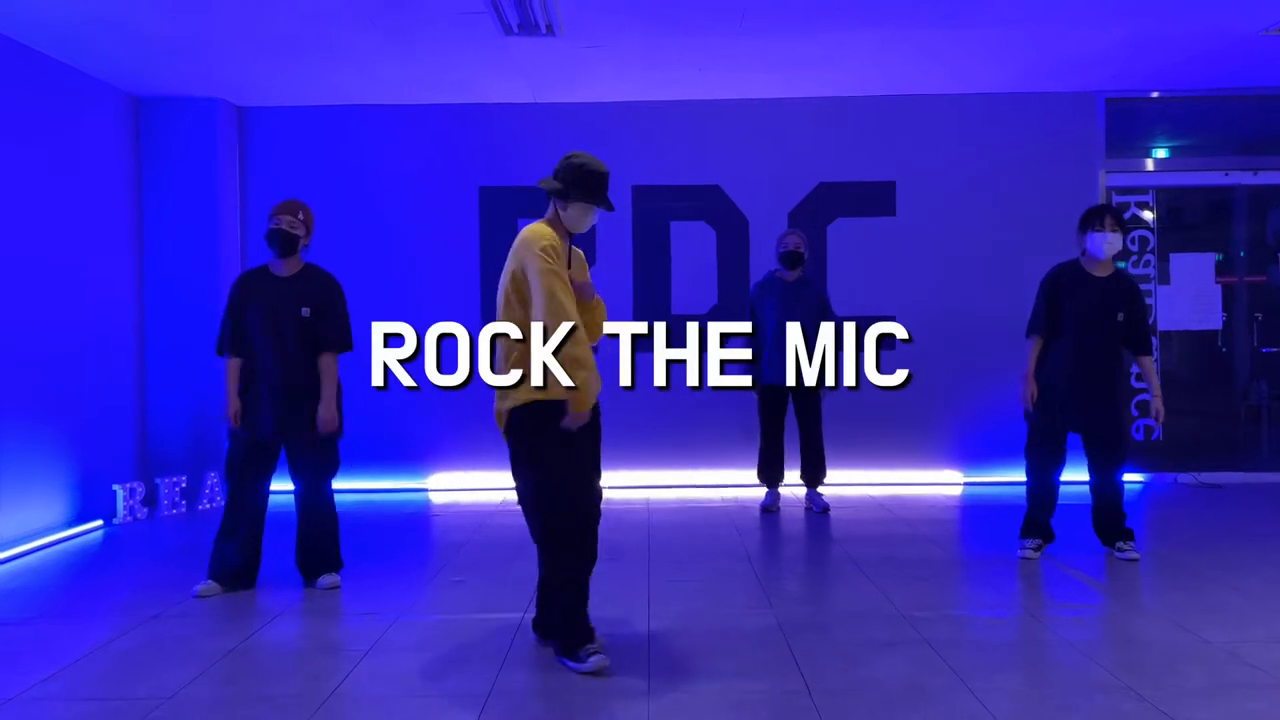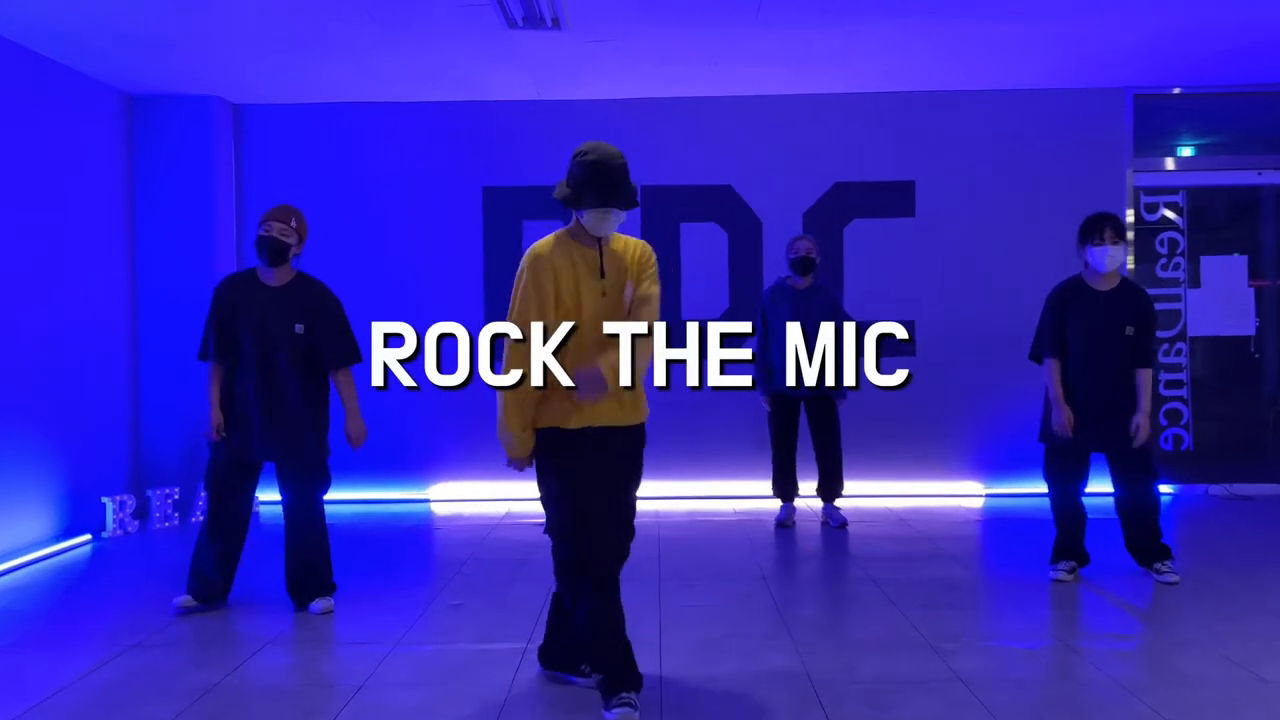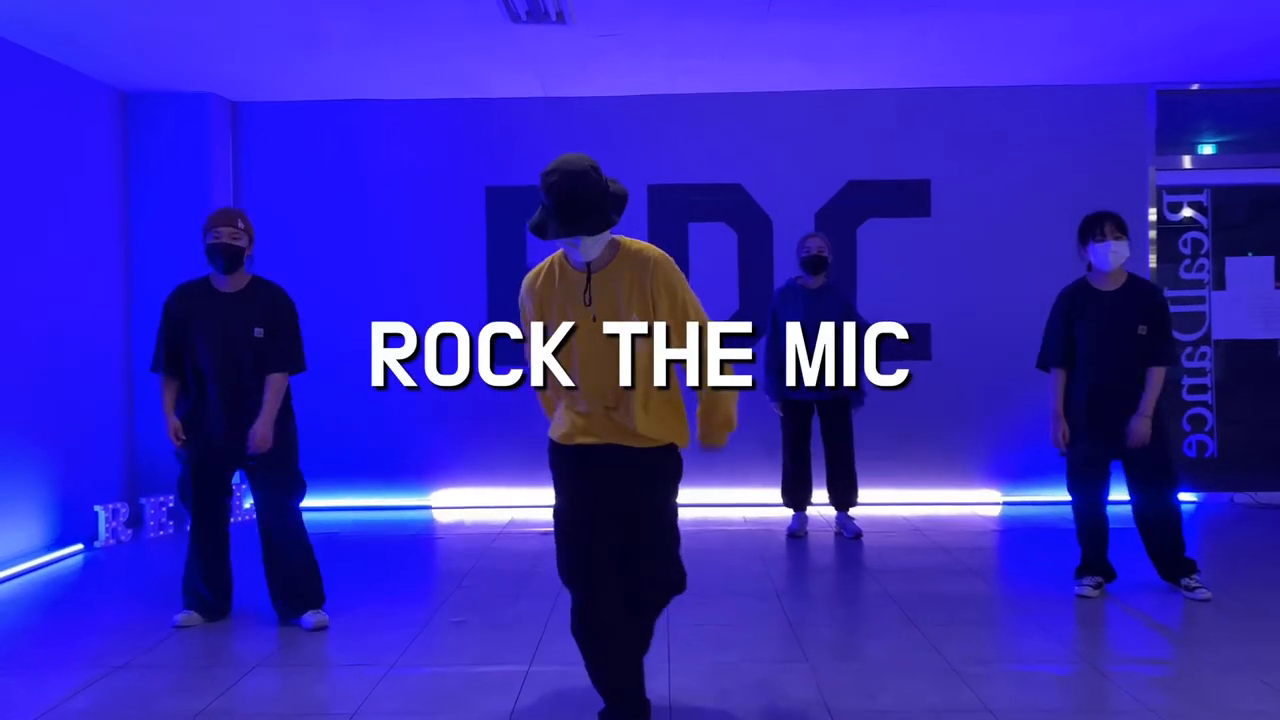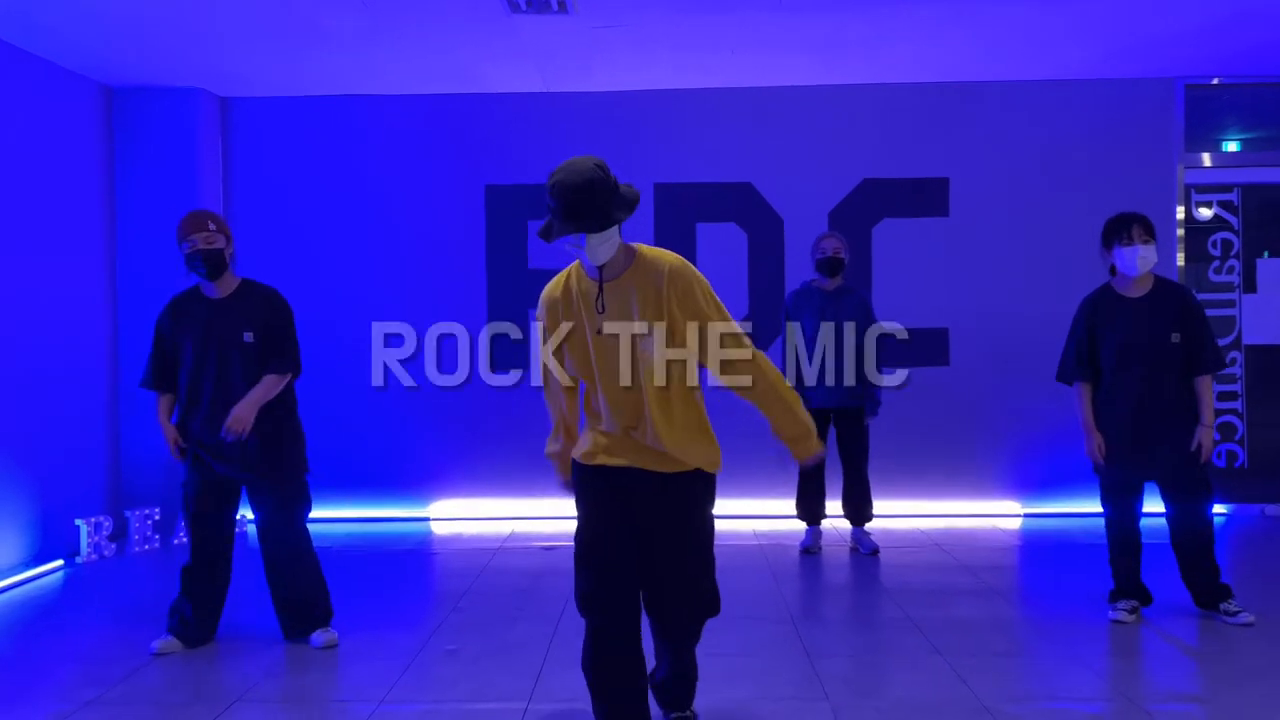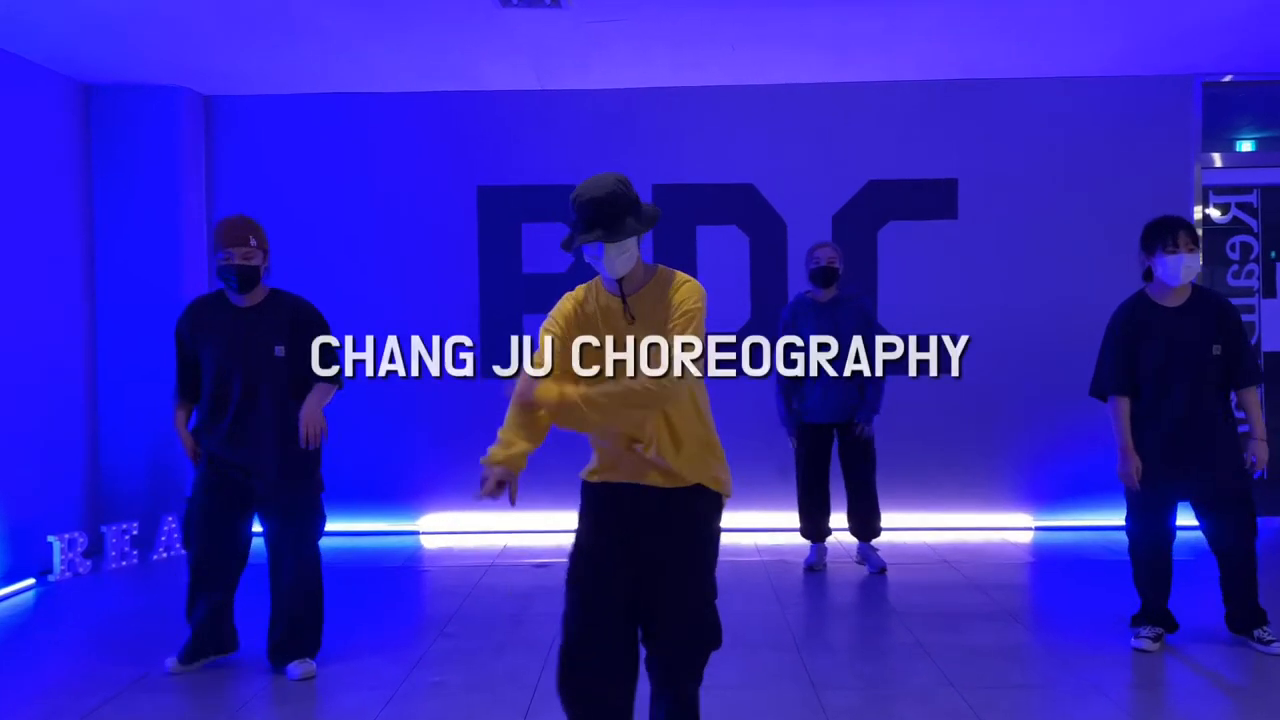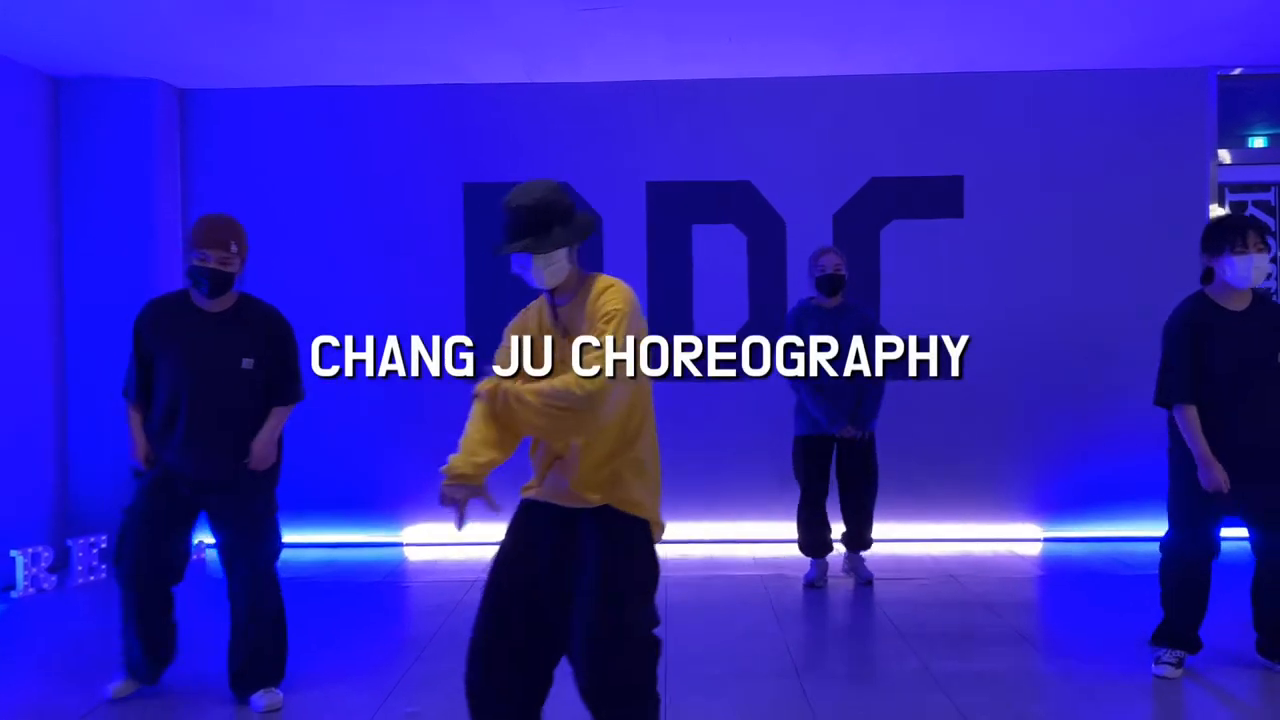
dt=0.4s
person 1, frame 1
left shoulder: (574, 256)
right shoulder: (537, 242)
left elbow: (590, 325)
right elbow: (556, 319)
left wrist: (589, 298)
right wrist: (580, 389)
left hip: (575, 402)
right hip: (536, 405)
left knee: (581, 518)
right knee: (557, 522)
left ankle: (557, 621)
person 1, frame 2
left shoulder: (638, 254)
right shoulder: (544, 258)
left elbow: (645, 332)
right elbow: (522, 351)
left wrist: (607, 371)
right wrist: (517, 435)
left hip: (623, 427)
right hip: (564, 431)
left knee: (606, 551)
right knee: (590, 558)
left ankle: (564, 653)
person 1, frame 3
left shoulder: (652, 267)
right shoulder: (539, 285)
left elbow: (701, 347)
left wrist: (717, 421)
left hip: (651, 447)
right hip: (578, 450)
left knee: (654, 578)
right knee: (592, 589)
left ankle: (618, 663)
person 1, frame 4
left shoulder: (672, 276)
right shoulder: (558, 296)
left elbow: (738, 357)
left wrist: (797, 430)
right wrist: (563, 454)
left hip: (680, 467)
right hip: (602, 471)
left knee: (680, 607)
right knee: (608, 623)
person 1, frame 5
left shoulder: (682, 294)
right shoulder: (573, 311)
left elbow: (658, 385)
right elbow: (536, 390)
left wrist: (561, 400)
right wrist: (507, 455)
left hip: (688, 488)
right hip: (612, 492)
left knee: (680, 643)
right knee: (592, 646)
person 1, frame 6
left shoulder: (613, 300)
right shoulder: (525, 324)
left elbow: (590, 397)
right elbow: (493, 401)
left wrist: (506, 393)
right wrist: (468, 467)
left hip: (615, 504)
right hip: (547, 504)
left knee: (611, 670)
right knee: (497, 660)
person 2, frame 1
left shoulder: (323, 286)
right shoulder: (246, 285)
left elbow: (331, 350)
right elbow: (234, 349)
left wrist: (328, 402)
right wrist: (232, 395)
left hip: (308, 408)
right hip: (257, 406)
left knee: (314, 487)
right knee: (244, 489)
left ankle: (321, 567)
right ankle: (230, 573)
person 2, frame 2
left shoulder: (318, 297)
right shoulder: (231, 291)
left elbow: (339, 363)
right elbow: (217, 356)
left wrist: (352, 415)
right wrist: (214, 406)
left hip: (299, 420)
right hip: (240, 416)
left knee: (304, 504)
right knee: (224, 501)
left ankle: (313, 590)
right ankle: (205, 588)
person 2, frame 3
left shoulder: (274, 301)
right shoulder: (183, 301)
left elbow: (280, 369)
right elbow: (170, 367)
left wrist: (266, 420)
right wrist: (170, 412)
left hip: (261, 428)
right hip: (204, 427)
left knee: (280, 512)
right knee: (204, 515)
left ankle: (303, 603)
right ankle: (205, 602)
person 2, frame 4
left shoulder: (267, 303)
right shoulder: (177, 312)
left elbow: (283, 370)
right elbow: (165, 378)
left wrist: (251, 404)
right wrist: (165, 420)
left hip: (270, 439)
right hip: (204, 440)
left knee: (285, 529)
right knee: (205, 535)
left ankle: (310, 620)
right ankle: (191, 627)
person 2, frame 5
left shoulder: (298, 314)
right shoulder: (197, 318)
left elbow: (328, 374)
right elbow: (187, 385)
left wrist: (313, 404)
right wrist: (184, 428)
left hip: (287, 457)
right hip: (223, 455)
left knee: (293, 552)
right knee: (209, 544)
left ankle: (295, 649)
right ankle: (208, 639)
person 2, frame 6
left shoulder: (267, 324)
right shoulder: (157, 317)
left elbow: (287, 392)
right elbow: (139, 389)
left wrist: (269, 433)
right wrist: (139, 436)
left hip: (242, 472)
right hip: (170, 466)
left knee: (252, 574)
right knee: (137, 559)
left ankle: (259, 678)
right ankle: (143, 665)
person 3, frame 1
left shoulder: (1127, 288)
right shoulder: (1059, 278)
left elbow: (1141, 346)
right elbow: (1038, 331)
left wrist: (1155, 392)
right wrist: (1029, 375)
left hip: (1104, 390)
right hip: (1054, 386)
left knee: (1108, 465)
right knee: (1043, 462)
left ankle: (1115, 533)
right ankle: (1035, 532)
person 3, frame 2
left shoulder: (1137, 299)
right shoulder: (1064, 295)
left elbow: (1144, 361)
right elbow: (1050, 355)
left wrist: (1144, 410)
right wrist: (1058, 403)
left hip: (1122, 409)
right hip: (1072, 408)
left knee: (1139, 482)
right knee: (1064, 483)
left ankle: (1153, 555)
right ankle: (1069, 555)
person 3, frame 3
left shoulder: (1148, 296)
right shoulder: (1071, 299)
left elbow: (1159, 362)
right elbow: (1058, 363)
left wrist: (1144, 413)
right wrist: (1058, 415)
left hip: (1138, 416)
right hip: (1085, 418)
left knee: (1157, 494)
right knee: (1087, 497)
left ankle: (1179, 569)
right ankle: (1094, 570)
person 3, frame 4
left shoulder: (1179, 300)
right shoulder: (1095, 307)
left elbow: (1202, 368)
right elbow: (1081, 375)
left wrist: (1206, 423)
right wrist: (1089, 429)
left hip: (1176, 429)
right hip: (1117, 432)
left knee: (1191, 512)
right knee: (1120, 515)
left ankle: (1213, 594)
right ankle: (1128, 593)
person 3, frame 5
left shoulder: (1218, 310)
right shoulder: (1130, 317)
left elbow: (1244, 379)
right elbow: (1117, 390)
right wrist: (1126, 449)
left hip: (1216, 447)
right hip: (1152, 450)
left knee: (1236, 532)
right knee: (1148, 536)
right ankle: (1153, 619)
person 3, frame 6
right shoulder: (1189, 319)
right elbow: (1179, 399)
right wrist: (1204, 458)
right hip: (1205, 463)
right knee: (1189, 549)
right ankle: (1174, 640)
person 4, frame 1
left shoulder: (814, 291)
right shoulder: (762, 289)
right elbow: (752, 333)
right wrist: (752, 375)
right hip: (770, 377)
left knee: (811, 433)
right knee: (770, 434)
left ankle: (813, 490)
right ankle: (772, 490)
person 4, frame 2
left shoulder: (827, 298)
right shoulder: (772, 296)
right elbow: (763, 343)
left wrist: (839, 387)
right wrist: (764, 385)
left hip: (820, 386)
right hip: (782, 387)
left knee: (828, 445)
right knee: (783, 446)
left ankle: (829, 504)
right ankle: (787, 504)
person 4, frame 3
left shoulder: (840, 299)
right shoulder: (783, 297)
right elbow: (773, 347)
left wrist: (855, 393)
right wrist: (774, 391)
left hip: (834, 391)
right hip: (794, 391)
left knee: (840, 453)
right knee: (795, 454)
left ankle: (842, 514)
right ankle: (799, 514)
person 4, frame 4
left shoulder: (858, 302)
right shoulder: (797, 300)
right elbow: (789, 354)
left wrist: (871, 401)
left hip: (850, 400)
right hip: (811, 400)
left knee: (856, 466)
right knee: (810, 467)
left ankle: (859, 529)
right ankle: (813, 528)
person 4, frame 5
left shoulder: (856, 311)
right shoulder: (795, 312)
right elbow: (785, 370)
left wrist: (868, 410)
right wrist: (789, 420)
left hip: (853, 414)
right hip: (812, 416)
left knee: (861, 481)
right knee: (810, 483)
left ankle: (865, 545)
right ankle: (817, 545)
person 4, frame 6
left shoulder: (861, 319)
right shoulder: (798, 318)
left elbow: (875, 373)
right elbow: (800, 377)
left wrist: (864, 418)
right wrist: (832, 418)
left hip: (857, 425)
right hip: (813, 425)
left knee: (862, 492)
right knee: (812, 497)
left ankle: (854, 555)
right ankle: (817, 560)
